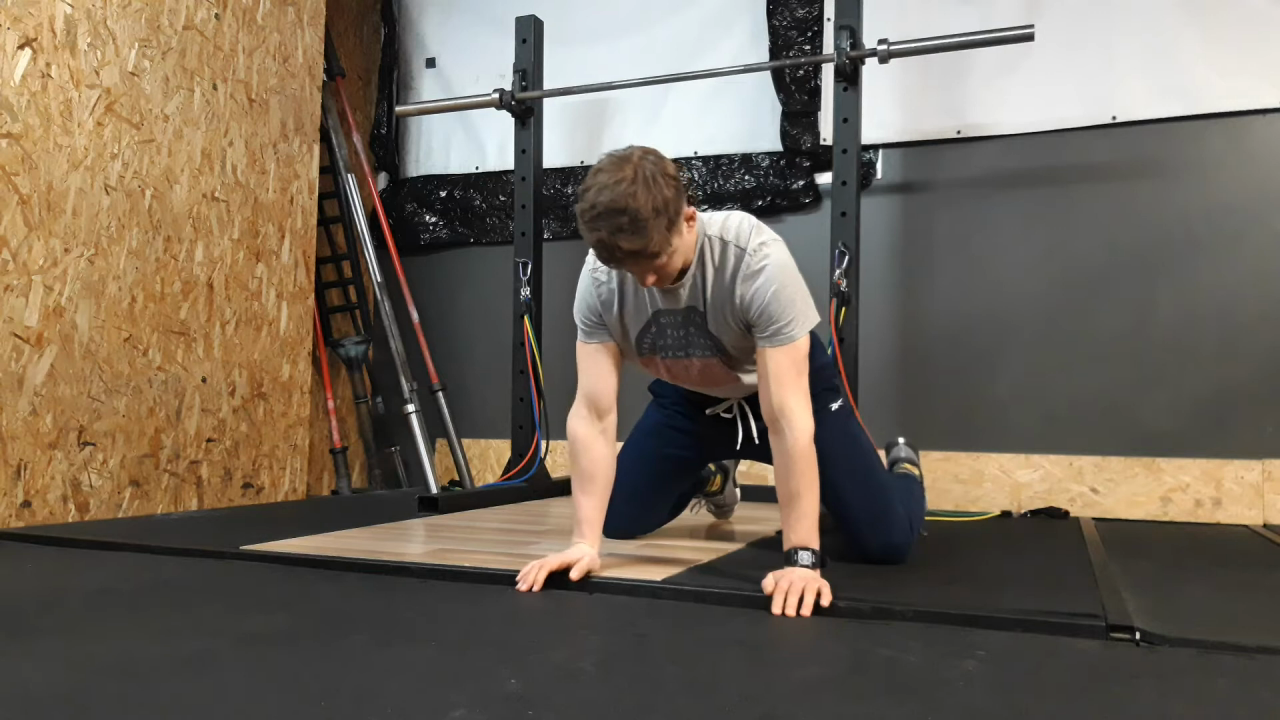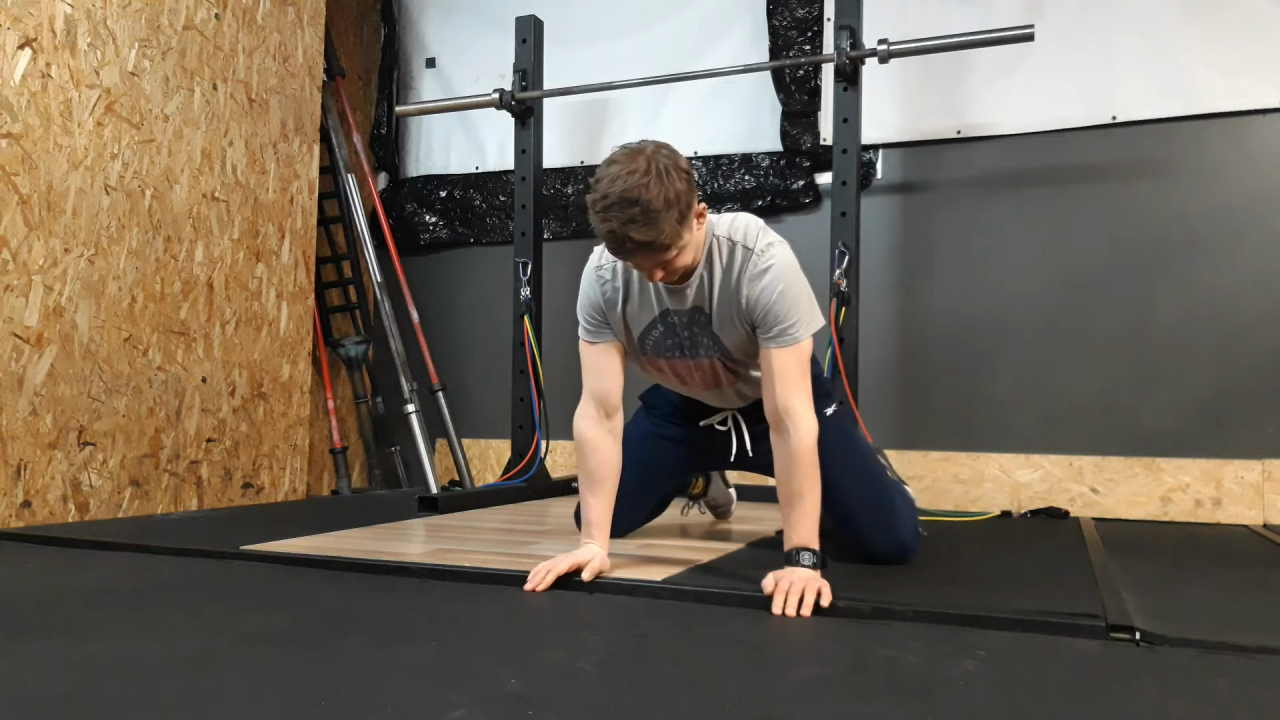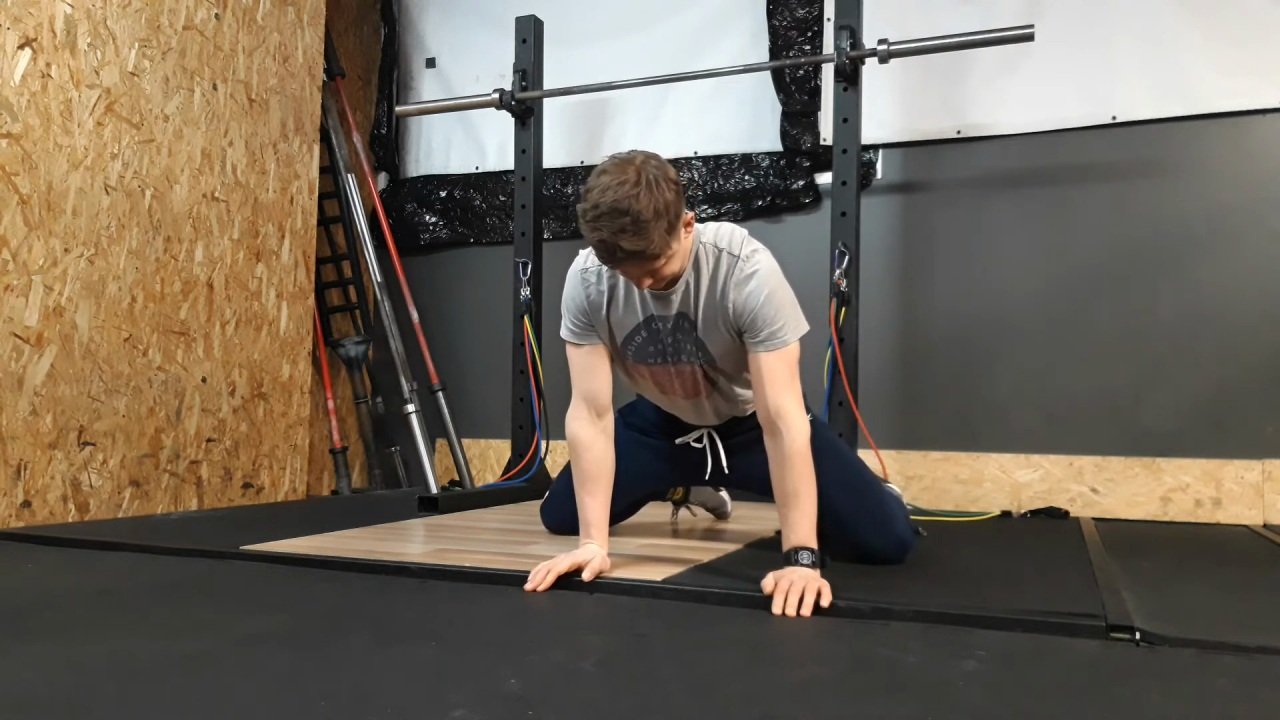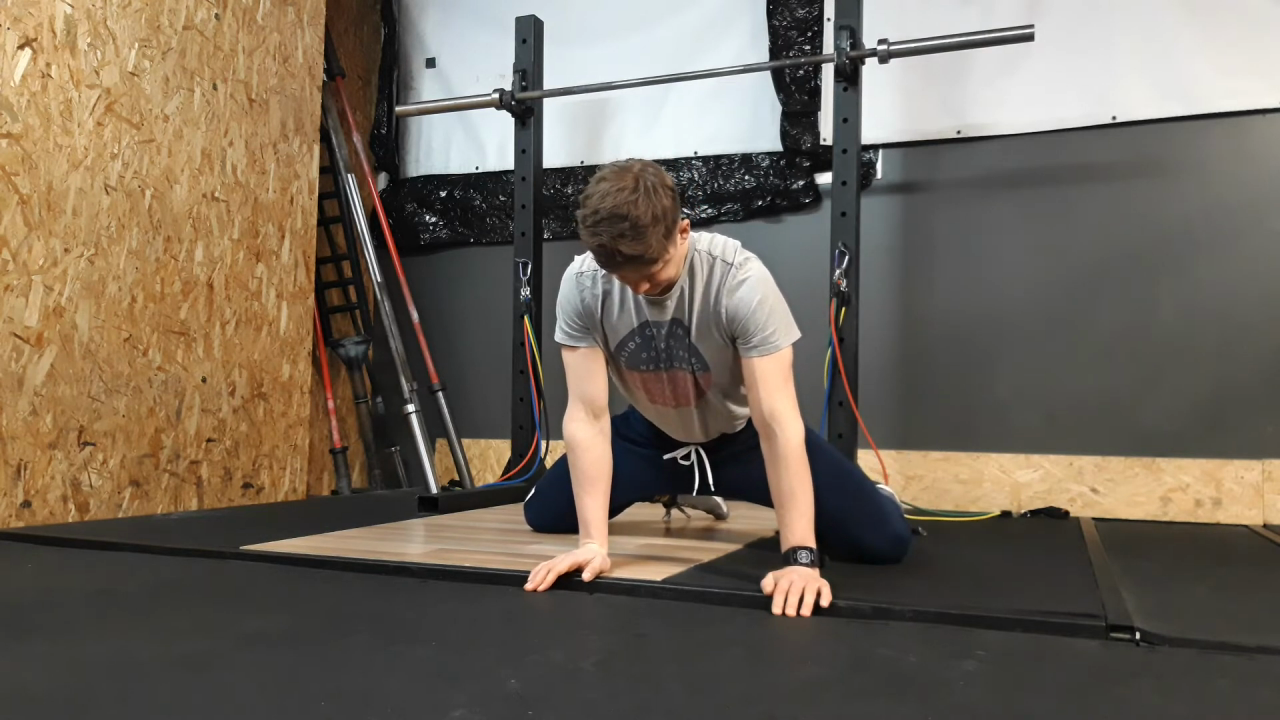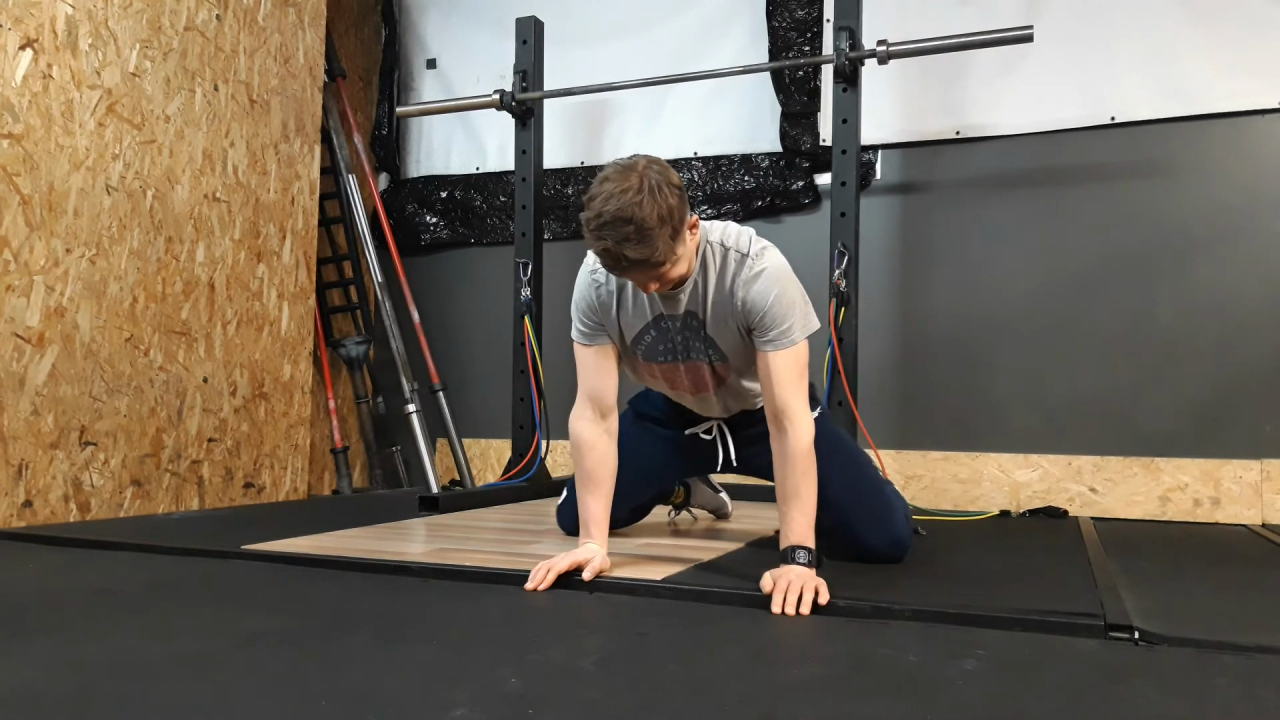
dt=1s
person 1, frame 1
left shoulder: (757, 259)
right shoulder: (599, 278)
left elbow: (786, 420)
right elbow: (593, 413)
left wrist: (802, 558)
right wrist: (585, 542)
left hip: (788, 389)
right hip: (689, 397)
left knee: (886, 541)
right knee: (619, 521)
left ankle: (900, 467)
right ankle: (711, 479)
person 1, frame 2
left shoulder: (763, 261)
right shoulder: (602, 275)
left elbow: (789, 421)
right elbow: (599, 412)
left wrist: (802, 557)
right wrist: (593, 543)
left hip: (773, 400)
right hip: (683, 405)
left knee: (891, 540)
right knee: (601, 519)
left ankle: (870, 472)
right ankle: (699, 481)
person 1, frame 3
left shoulder: (747, 269)
right shoulder: (587, 280)
left elbow: (781, 420)
right elbow: (590, 413)
left wrist: (801, 556)
right wrist: (593, 542)
left hip: (749, 420)
right hip: (661, 422)
left knee: (886, 539)
right knee: (559, 517)
right ankle: (686, 489)
person 1, frame 4
left shoulder: (740, 279)
right shoulder: (582, 285)
left elbow: (777, 423)
right elbow: (587, 415)
left wrist: (800, 556)
right wrist: (593, 541)
left hip: (740, 434)
right hip: (651, 434)
left knee: (884, 538)
right knee: (543, 514)
right ankle: (675, 492)
person 1, frame 5
left shoulder: (758, 271)
right shoulder: (595, 281)
left elbow: (788, 420)
right elbow: (595, 413)
left wrist: (798, 555)
right wrist: (592, 542)
left hip: (761, 412)
right hip: (669, 413)
left knee: (885, 538)
right knee: (573, 518)
right ankle: (684, 489)
